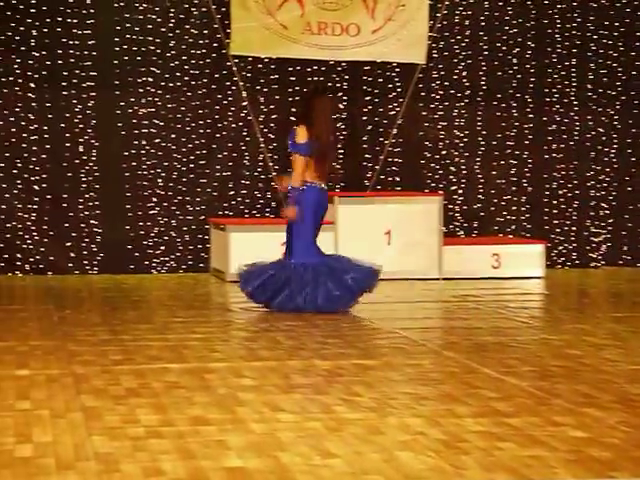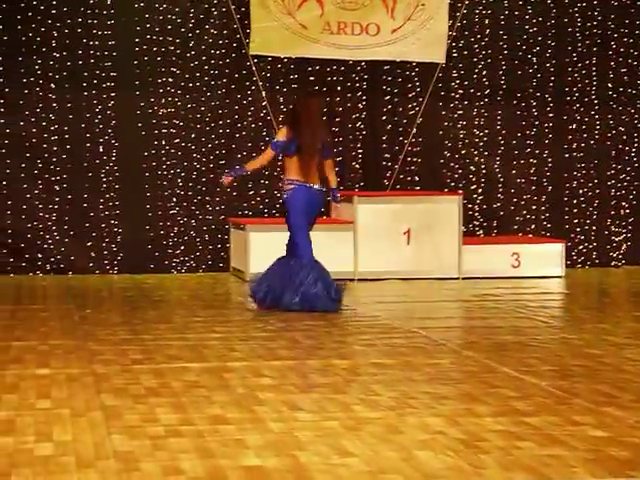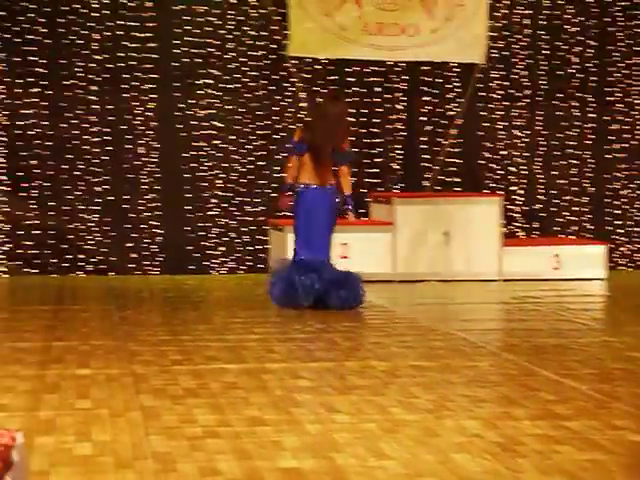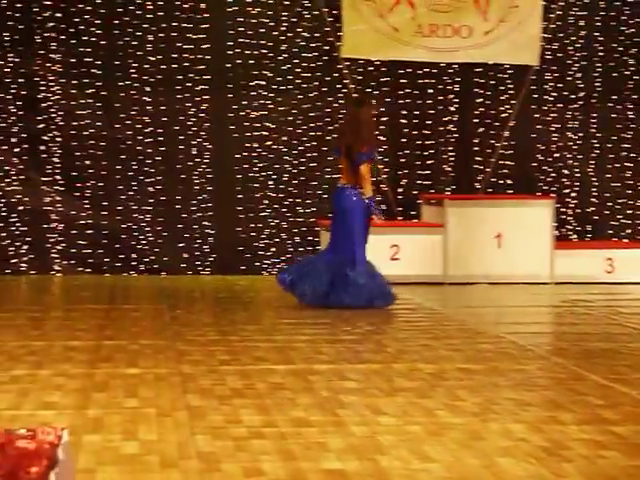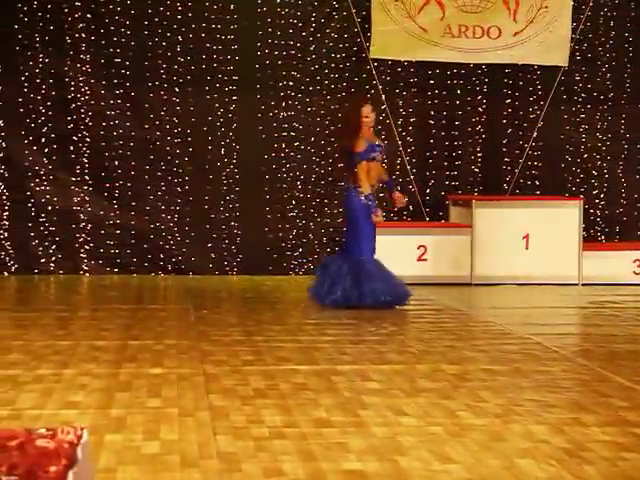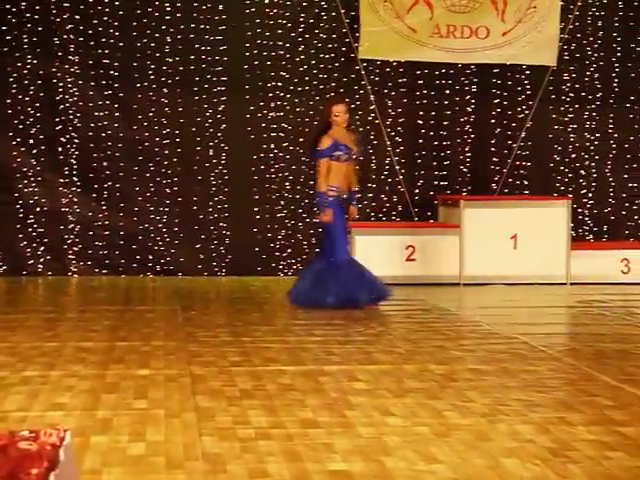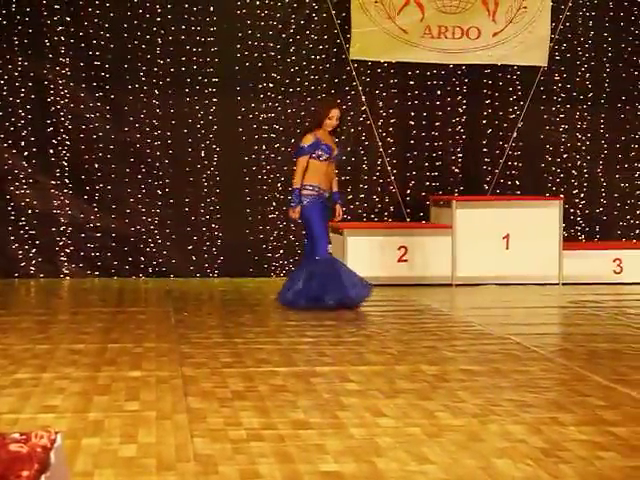
dt=0.3s
person 1, frame 1
left shoulder: (302, 131)
right shoulder: (326, 134)
left elbow: (299, 167)
left wrist: (291, 200)
right wrist: (289, 180)
left hip: (303, 192)
right hip: (321, 193)
left knee: (298, 247)
right knee: (307, 245)
left ankle: (299, 297)
person 1, frame 2
left shoulder: (287, 132)
right shoulder: (321, 135)
left elbow: (264, 158)
right elbow: (329, 168)
left wrist: (234, 173)
right wrist: (335, 197)
left hip: (295, 192)
right hip: (316, 193)
left knee: (301, 246)
right knee: (297, 243)
left ankle: (313, 295)
person 1, frame 3
left shoulder: (303, 134)
right shoulder: (341, 141)
left elbow: (292, 165)
right elbow: (344, 175)
left wrist: (286, 191)
right wrist: (350, 207)
left hip: (304, 194)
right hip: (327, 195)
left knee: (305, 247)
right knee: (321, 246)
left ankle: (306, 291)
person 1, frame 4
left shoulder: (345, 137)
right shoulder: (363, 143)
right elbow: (365, 177)
right wrist: (374, 208)
left hip: (342, 193)
right hip: (356, 197)
left knee: (339, 247)
right knee: (355, 250)
right ankle: (354, 295)
person 1, frame 5
left shoulder: (371, 136)
right shoulder: (360, 143)
left elbow: (377, 167)
right elbow: (362, 178)
left wrist: (393, 190)
right wrist: (375, 208)
left hip: (363, 197)
right hip: (360, 198)
left knee: (354, 247)
right knee: (364, 249)
left ankle: (338, 290)
right ankle: (369, 294)
person 1, frame 6
left shoulder: (351, 138)
right shoulder: (326, 140)
right elbow: (321, 175)
left wrist: (352, 201)
right wrist: (323, 206)
left hip: (341, 198)
right hip: (330, 198)
left knee: (331, 249)
right knee: (339, 249)
left ankle: (323, 293)
right ankle: (349, 294)
person 1, frame 7
left shoulder: (331, 140)
right shoulder: (310, 139)
right elbow: (299, 171)
left wrist: (337, 201)
right wrist: (295, 202)
left hip: (322, 198)
right hip: (309, 197)
left knee: (319, 248)
right knee: (319, 247)
left ankle: (318, 293)
right ankle: (313, 294)
